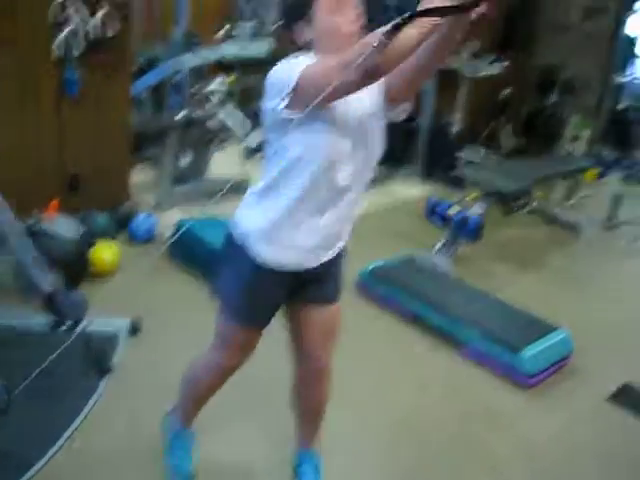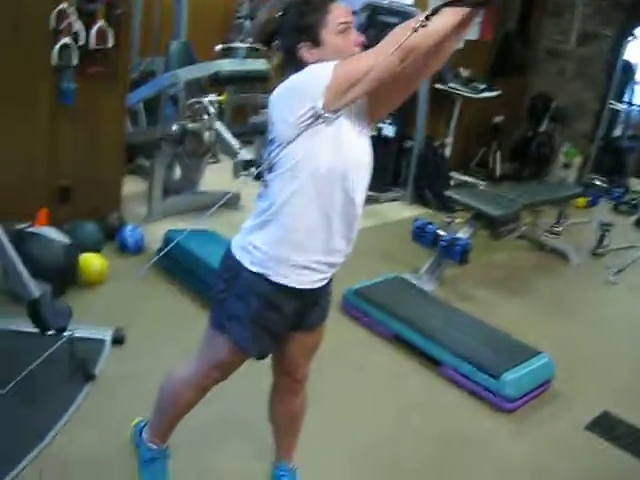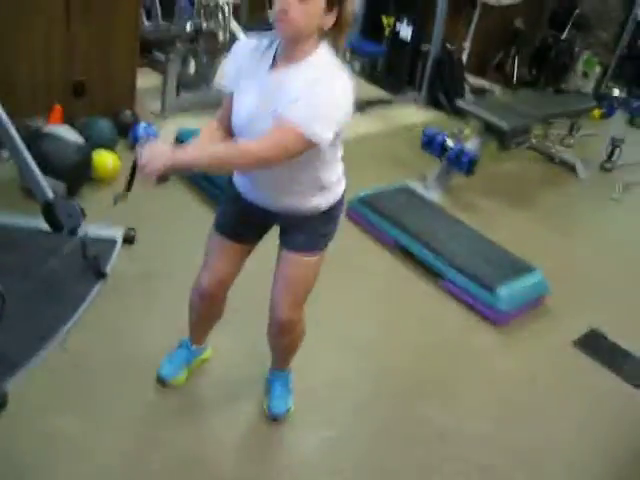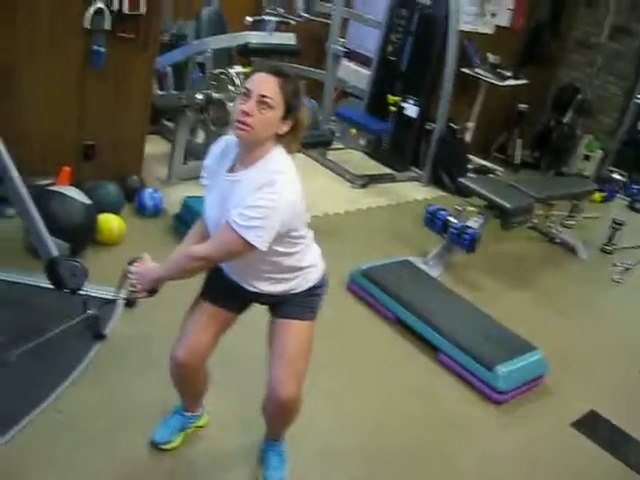
dt=1s
person 1, frame 1
left shoulder: (375, 88)
right shoulder: (289, 76)
left elbow: (417, 70)
right elbow: (363, 67)
left hip: (321, 255)
right hip: (263, 250)
left knee: (315, 366)
right knee: (225, 359)
right ankle: (179, 425)
person 1, frame 2
left shoulder: (353, 105)
right shoulder: (299, 92)
left elbow: (415, 68)
right elbow: (399, 51)
left hip: (313, 279)
right hip: (263, 274)
left knee: (293, 378)
right knee: (208, 370)
right ankle: (151, 439)
person 1, frame 3
left shoulder: (329, 87)
right shoulder: (248, 50)
left elbow: (259, 154)
right elbow: (223, 125)
left wrist: (175, 157)
right wrist: (177, 153)
left hip: (310, 208)
right hip: (249, 192)
left knee: (286, 314)
right knee: (209, 286)
left ankle: (280, 373)
right ankle: (194, 346)
person 1, frame 4
left shoulder: (276, 190)
right shoulder: (223, 149)
left elbow: (207, 253)
right elbow: (207, 222)
left wrist: (156, 273)
right wrist: (161, 267)
left hip: (293, 285)
right hip: (235, 271)
left knee: (284, 393)
right knee: (184, 358)
left ankle: (274, 442)
right ankle: (191, 411)
